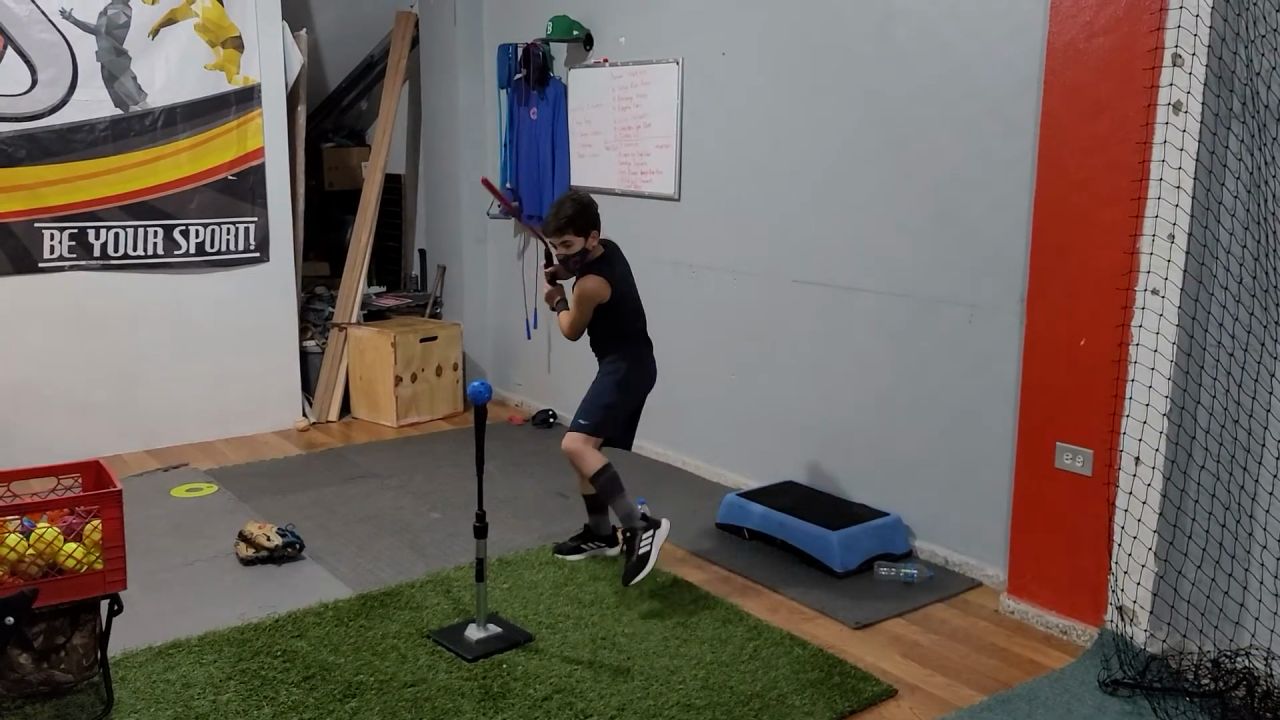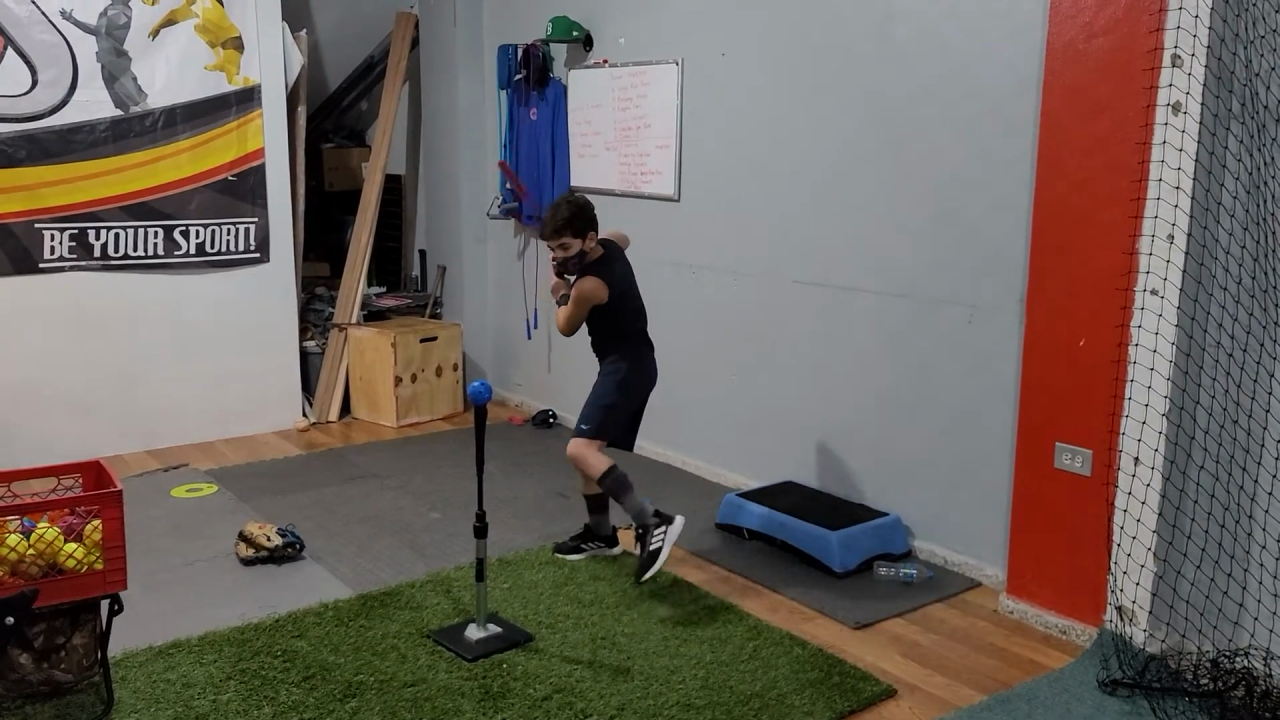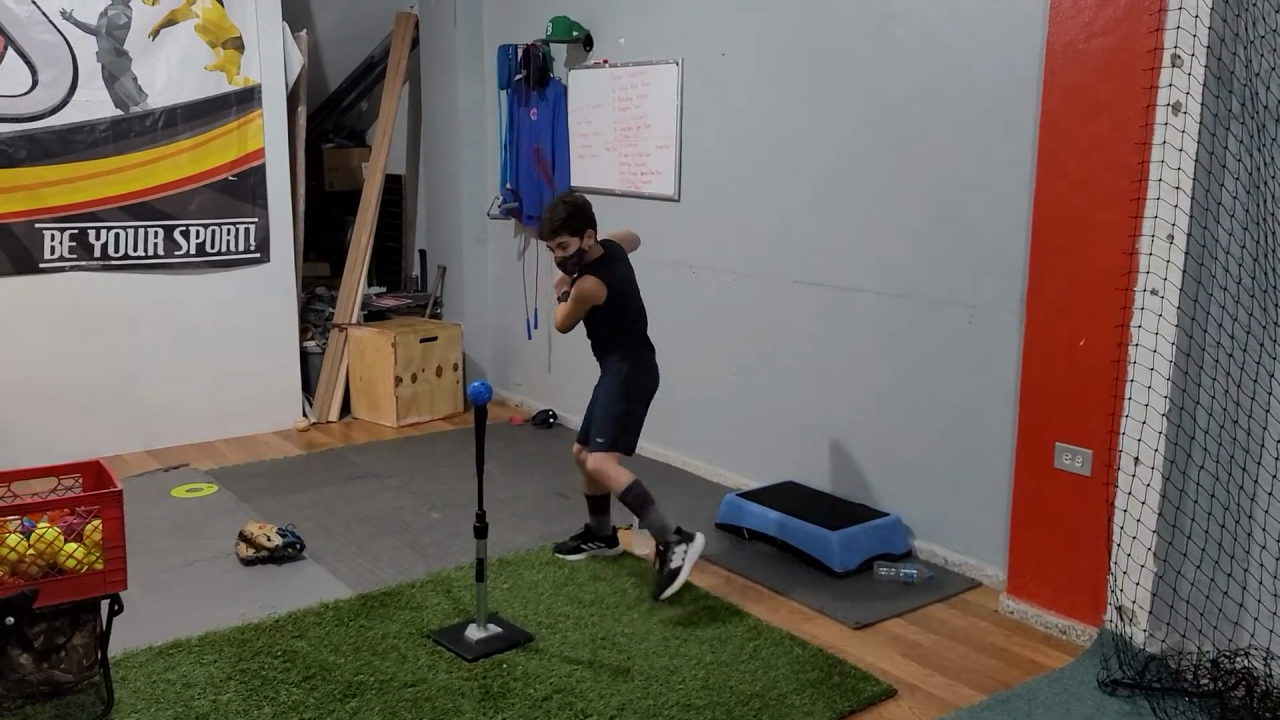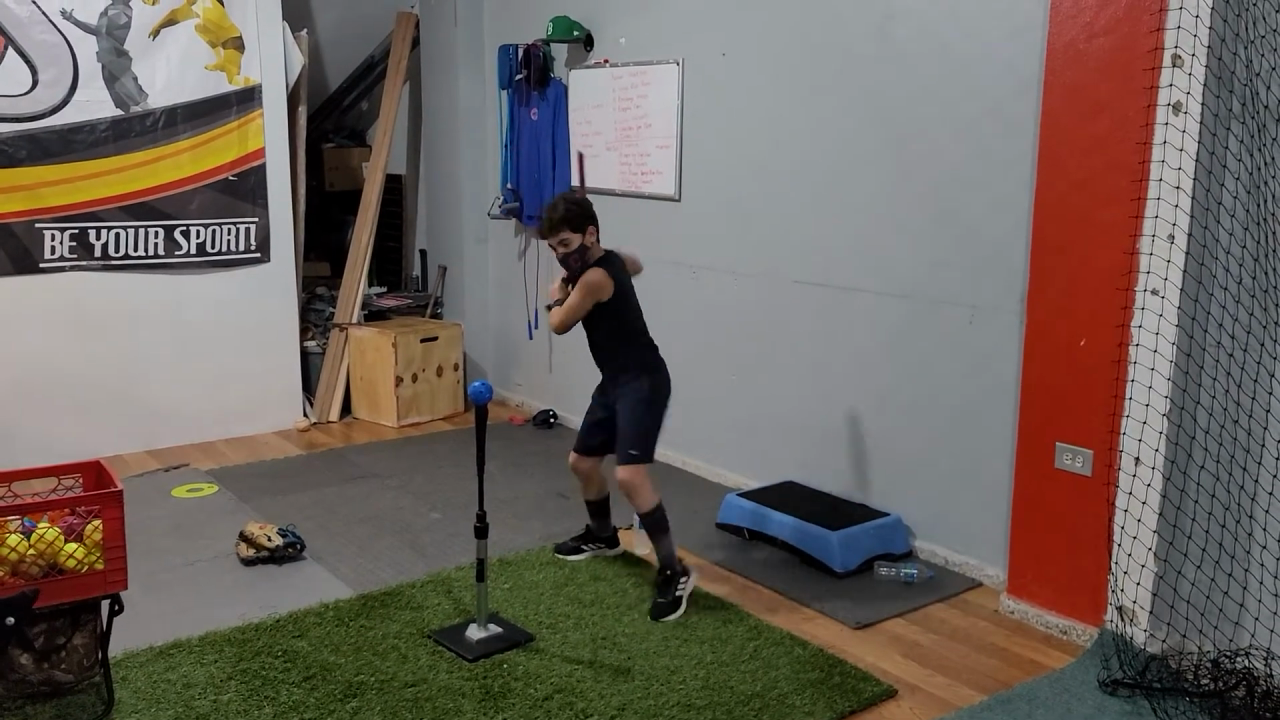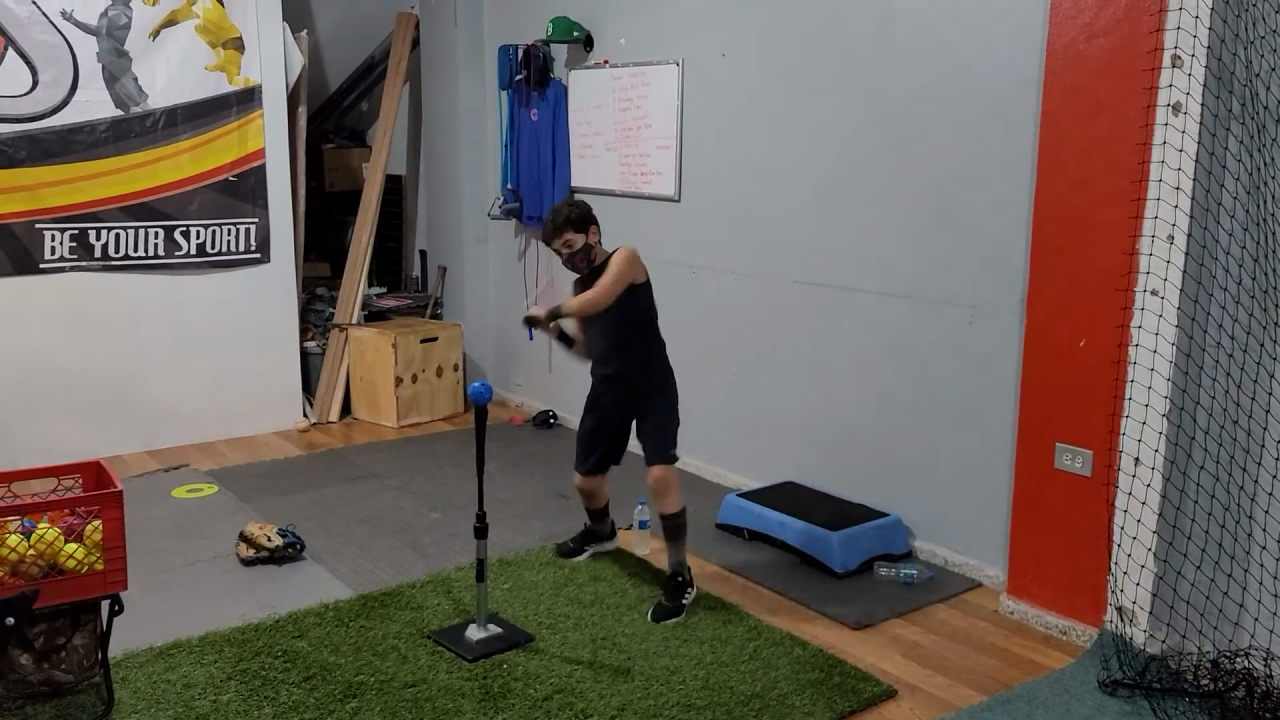
dt=0.1s
person 1, frame 1
left shoulder: (590, 284)
right shoulder: (606, 249)
left elbow: (571, 331)
left wrist: (556, 300)
right wrist: (569, 270)
left hip: (625, 366)
right hip: (625, 363)
left knee: (576, 445)
right knee: (580, 448)
left ankle: (641, 528)
right ankle: (600, 533)
person 1, frame 2
left shoulder: (590, 285)
right shoulder: (609, 247)
left elbow: (566, 327)
left wrist: (562, 294)
left hip: (625, 366)
right hip: (627, 363)
left knee: (580, 450)
right knee: (585, 449)
left ankle: (652, 524)
right ankle: (601, 533)
person 1, frame 3
left shoulder: (589, 282)
right shoulder: (611, 249)
left elbow: (563, 323)
right elbow: (632, 237)
left wrist: (564, 292)
left hip: (629, 371)
right hip: (621, 368)
left knee: (599, 462)
right knee: (583, 452)
left ankle: (676, 541)
right ankle: (601, 534)
person 1, frame 4
left shoulder: (594, 277)
right shoulder: (609, 258)
left elbow: (559, 325)
right elbow: (634, 266)
left wrist: (556, 300)
left hip: (641, 380)
right hip: (618, 379)
left knee: (629, 474)
right knee: (580, 461)
left ankle: (674, 570)
right ankle: (602, 535)
person 1, frame 5
left shoulder: (624, 258)
right shoulder: (580, 285)
left elbow: (592, 301)
right elbow: (580, 343)
left wrist: (548, 314)
right wrist: (558, 327)
left hip: (655, 383)
right hip: (608, 388)
left knee: (662, 477)
right knee: (585, 479)
left ankle: (679, 576)
right ankle: (601, 532)
